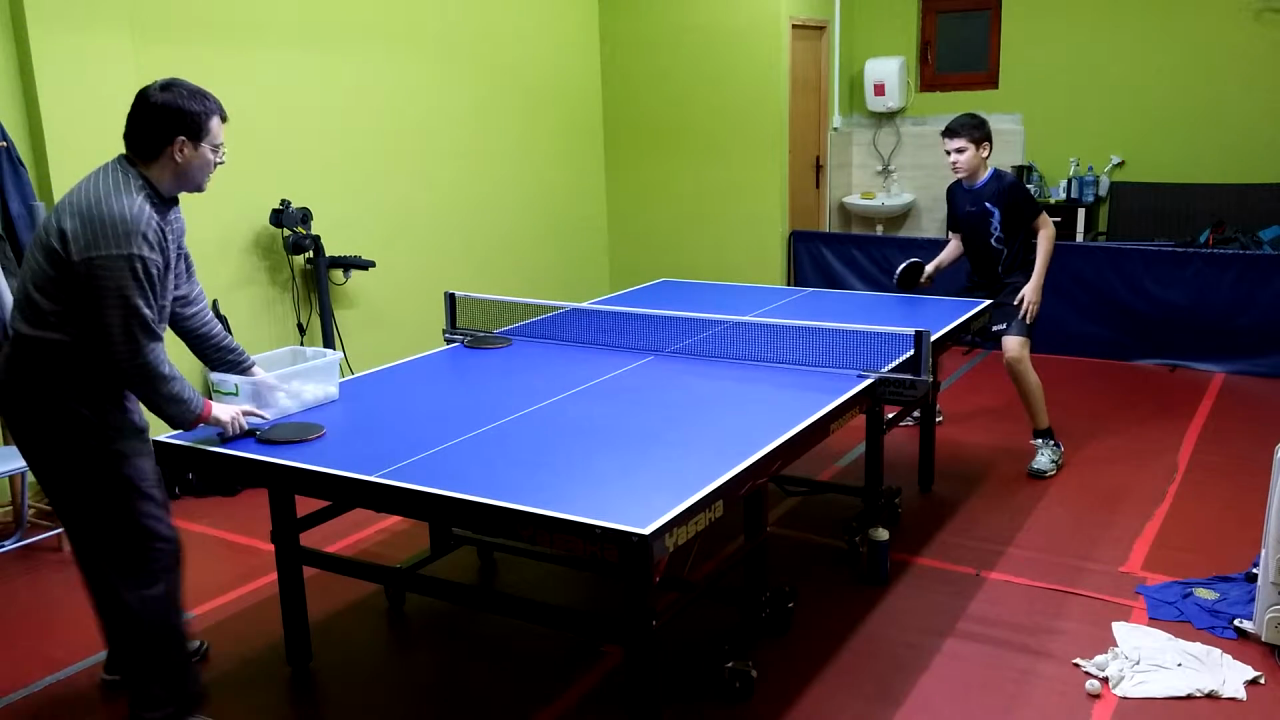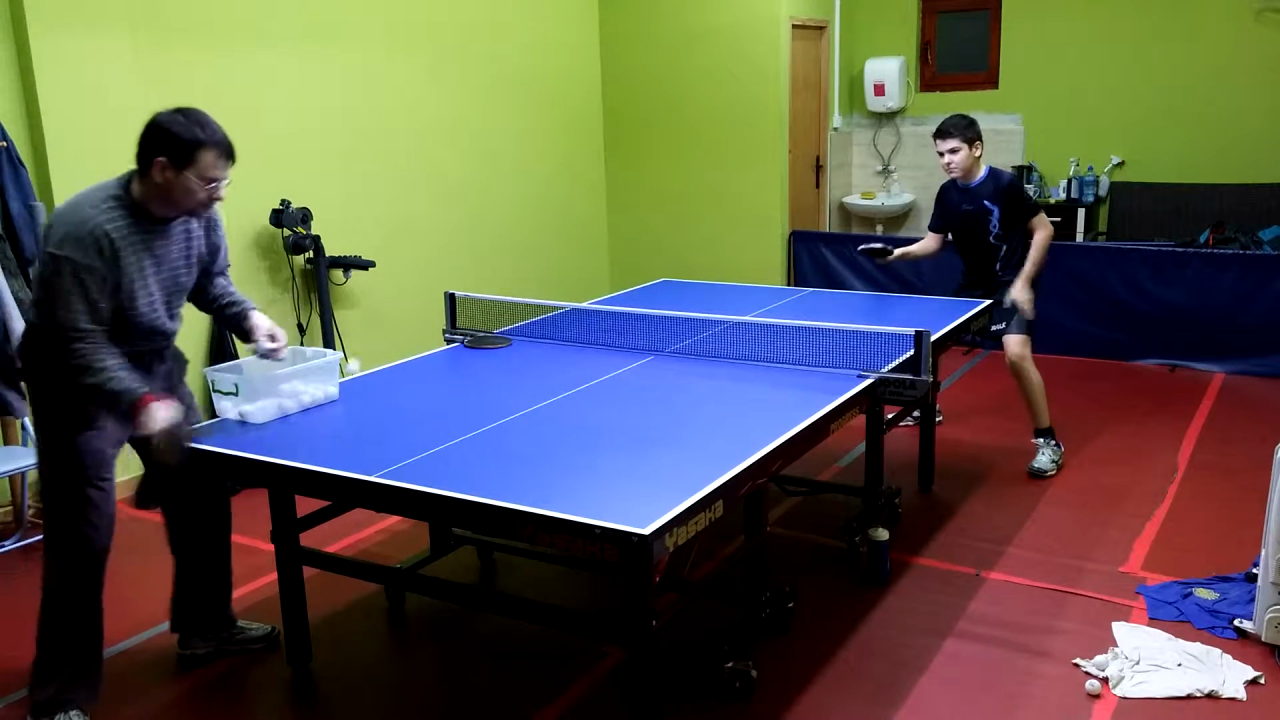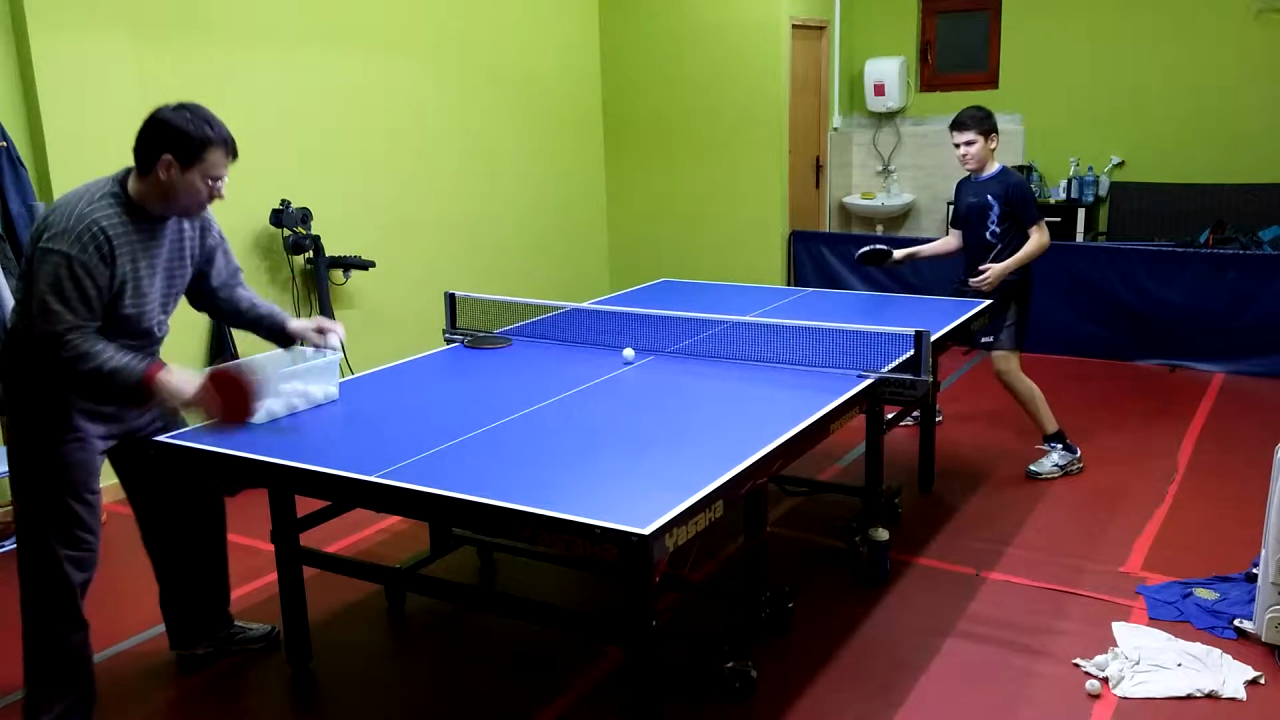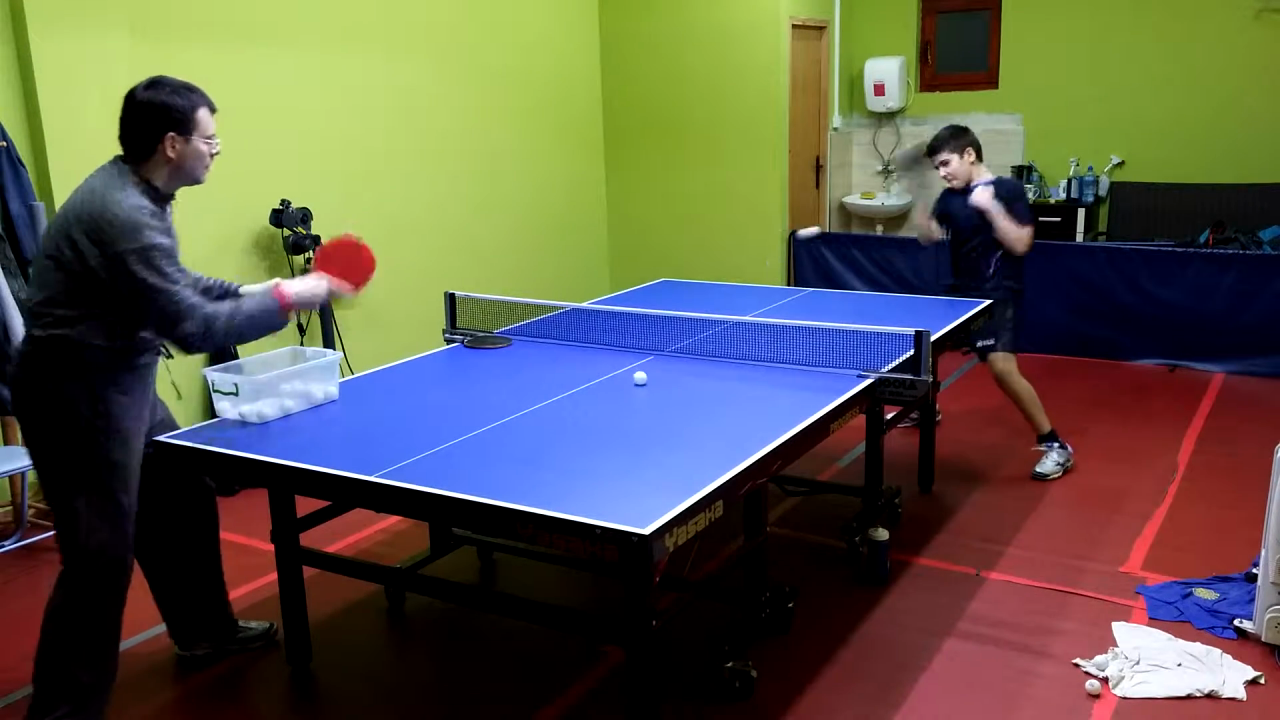
dt=1s
person 1, frame 1
left shoulder: (146, 199)
right shoulder: (124, 223)
left elbow: (184, 299)
right elbow: (135, 352)
left wrist: (244, 366)
right wrist: (200, 412)
left hip: (77, 386)
right hip: (63, 395)
left knee: (123, 532)
right knee: (145, 547)
left ankle: (136, 653)
person 1, frame 2
left shoulder: (199, 216)
right shoulder: (86, 229)
left elbow: (209, 281)
right elbow: (78, 344)
left wrist: (248, 318)
right wrist: (142, 406)
left hip: (155, 368)
right hip: (79, 385)
left knee: (203, 493)
right knee: (82, 540)
left ankle: (204, 625)
person 1, frame 3
left shoulder: (190, 219)
right shoulder: (79, 228)
left elbow: (222, 291)
right elbow: (64, 344)
left wrist: (289, 327)
right wrist: (154, 380)
left hip: (140, 386)
right hip: (58, 397)
left knee: (192, 501)
right knee: (64, 559)
left ankle: (202, 628)
person 1, frame 4
left shoulder: (132, 193)
right shoulder: (123, 215)
left elbow: (170, 292)
right elbow: (192, 327)
left wrist: (241, 291)
right wrist: (285, 298)
left hip: (118, 385)
right hip: (77, 397)
left knee: (183, 501)
right knee: (100, 558)
left ankle: (203, 628)
person 2, frame 1
left shoulder: (1008, 186)
right shoulder: (954, 192)
left elbow: (1046, 229)
left wrist: (1036, 282)
right wrist: (933, 266)
left hip: (1014, 285)
right hip: (977, 285)
left knee: (1015, 356)
left ankle: (1048, 442)
person 2, frame 2
left shoulder: (1004, 184)
right shoulder: (947, 192)
left elbow: (1043, 230)
right elbow: (933, 241)
left wrist: (1024, 281)
right wrist: (900, 253)
left hip: (1010, 283)
right hip: (973, 283)
left knee: (1017, 355)
left ankle: (1048, 441)
person 2, frame 3
left shoulder: (1013, 184)
right shoulder: (963, 187)
left elbow: (1041, 239)
left wrist: (1004, 268)
right wrist: (908, 252)
left hip: (1006, 290)
right hip: (971, 287)
left knee: (1005, 368)
left ankle: (1063, 448)
person 2, frame 4
left shoulder: (1008, 189)
right shoulder: (951, 198)
left elbow: (1020, 246)
right elbow: (927, 234)
left wrist: (991, 207)
left hip: (999, 293)
right hip: (961, 292)
left knee: (1003, 368)
left ankle: (1053, 444)
